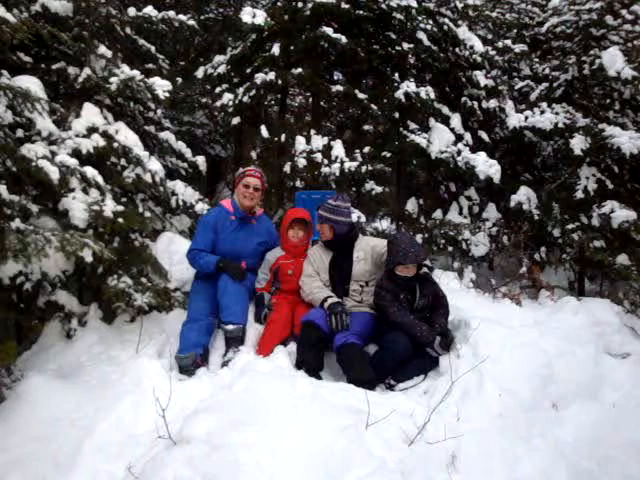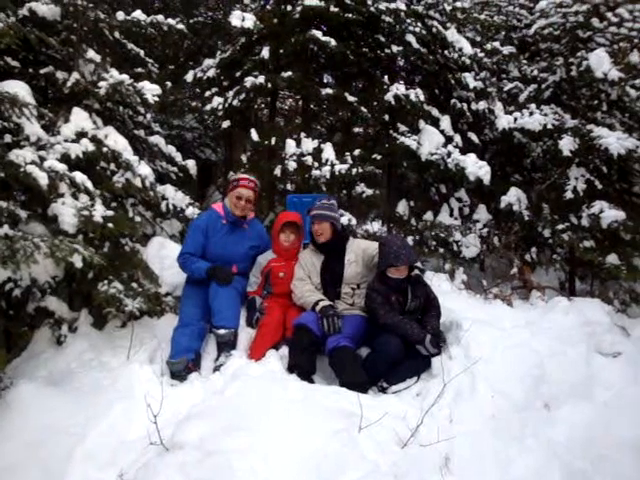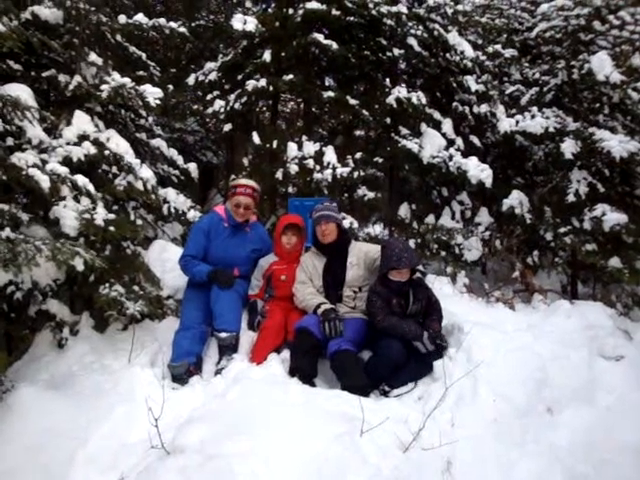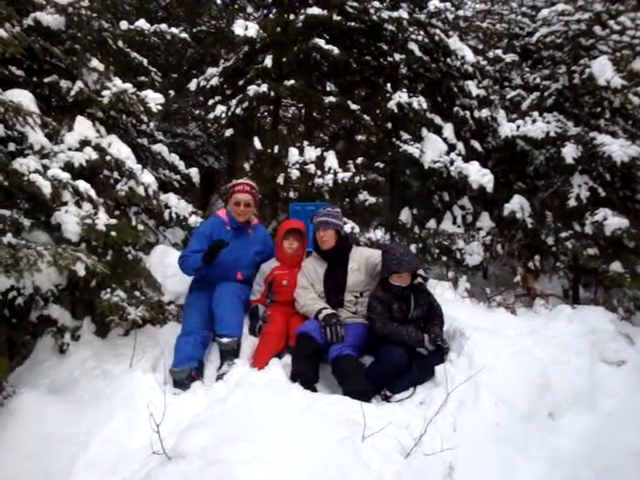
dt=0.5s
person 1, frame 1
left shoulder: (265, 225)
right shoulder: (215, 216)
right elbow: (195, 255)
right wrist: (222, 263)
left hip: (243, 280)
right hip: (210, 277)
left knee: (229, 281)
right knee: (199, 315)
left ankle: (234, 337)
right ankle: (190, 359)
person 1, frame 2
left shoulder: (257, 229)
right shoulder: (206, 220)
right elbow: (186, 259)
right wrist: (211, 271)
left hip: (235, 284)
right hip: (201, 282)
left knee: (223, 287)
right knee: (191, 319)
left ankle: (226, 342)
right ankle: (182, 364)
person 1, frame 3
left shoulder: (259, 233)
right shoulder: (208, 223)
right elbow: (187, 261)
right wrist: (212, 273)
left hip: (236, 287)
right hip: (203, 285)
left knee: (224, 289)
right knee: (192, 322)
left ankle: (227, 345)
right ankle: (184, 367)
person 1, frame 4
left shoulder: (261, 235)
right shoulder: (210, 226)
right elbow: (185, 262)
right wrist: (207, 257)
left hip: (238, 291)
right hip: (205, 288)
left knee: (227, 291)
right knee: (194, 328)
left ankle: (229, 351)
right ankle: (185, 373)
person 2, frame 1
left shoulder: (369, 246)
right shoulder: (315, 252)
right elbow: (309, 284)
right wrist: (330, 302)
left hip: (362, 310)
right hip: (331, 312)
left knee: (345, 340)
right knee: (314, 319)
left ankle: (363, 388)
right ankle: (306, 376)
person 2, frame 2
left shoulder: (360, 248)
right shoulder: (306, 256)
right elbow: (300, 288)
right wrist: (322, 306)
left hip: (354, 314)
right hip: (322, 315)
left knee: (337, 343)
right knee: (305, 323)
left ankle: (355, 390)
right ankle: (298, 380)
person 2, frame 3
left shoulder: (362, 251)
right shoulder: (308, 259)
right elbow: (302, 290)
right wrist: (324, 309)
left hip: (355, 316)
right hip: (324, 318)
left knee: (339, 346)
right knee: (307, 326)
left ankle: (357, 394)
right ankle: (300, 383)
person 2, frame 4
left shoulder: (363, 256)
right shoulder: (309, 264)
right elbow: (304, 296)
right wrist: (325, 314)
left hip: (357, 321)
right hip: (325, 322)
left knee: (341, 352)
right knee: (308, 332)
left ankle: (358, 398)
right ankle: (301, 388)
person 3, frame 1
left shoulder: (425, 279)
right shoulder: (385, 286)
left elbow: (441, 304)
right elbow: (400, 318)
left wrist: (437, 328)
right wrist: (429, 338)
left hip: (422, 330)
right hip: (394, 331)
left knee: (444, 341)
right knee: (400, 346)
left ankle: (398, 377)
person 3, frame 2
left shoulder: (416, 280)
right shoulder: (376, 288)
left elbow: (432, 305)
right elbow: (388, 319)
left wrist: (430, 330)
right wrist: (420, 337)
left hip: (415, 332)
right hip: (386, 334)
left knee: (435, 343)
right knee: (393, 348)
left ankle: (391, 379)
person 3, frame 3
left shoulder: (418, 284)
right shoulder: (378, 291)
left elbow: (434, 309)
right elbow: (384, 321)
left wrist: (431, 332)
right wrist: (416, 334)
left hip: (417, 337)
right hip: (389, 338)
left knee: (434, 349)
right knee: (394, 352)
left ankle: (392, 383)
person 3, frame 4
left shoulder: (419, 288)
right shoulder: (379, 296)
left elbow: (435, 314)
right elbow: (383, 327)
left wrist: (433, 335)
right wrist: (418, 339)
left hip: (419, 342)
right hip: (390, 343)
left knee: (435, 355)
right knee: (397, 357)
left ankle: (392, 388)
person 4, frame 1
right shoulder: (274, 256)
right elbow: (262, 283)
right wrist: (261, 304)
left hip: (304, 299)
right hip: (281, 297)
left knee: (303, 316)
right knee: (281, 315)
right ankle: (264, 355)
person 4, frame 2
right shoulder: (265, 259)
right elbow: (254, 286)
right wrist: (253, 309)
left hip: (296, 303)
right hip: (273, 300)
left knee: (295, 319)
right knee: (273, 319)
right ankle: (256, 358)
person 4, frame 3
right shoulder: (267, 262)
right elbow: (256, 289)
right wrist: (254, 311)
left hip: (298, 306)
right hip: (275, 304)
left knee: (296, 323)
right knee: (275, 322)
right ankle: (257, 362)
person 4, frame 4
right shoulder: (269, 267)
right elbow: (258, 294)
right wrist: (256, 316)
left hip: (299, 311)
right hip: (277, 308)
left knee: (298, 328)
right knee: (276, 328)
right ankle: (259, 367)
